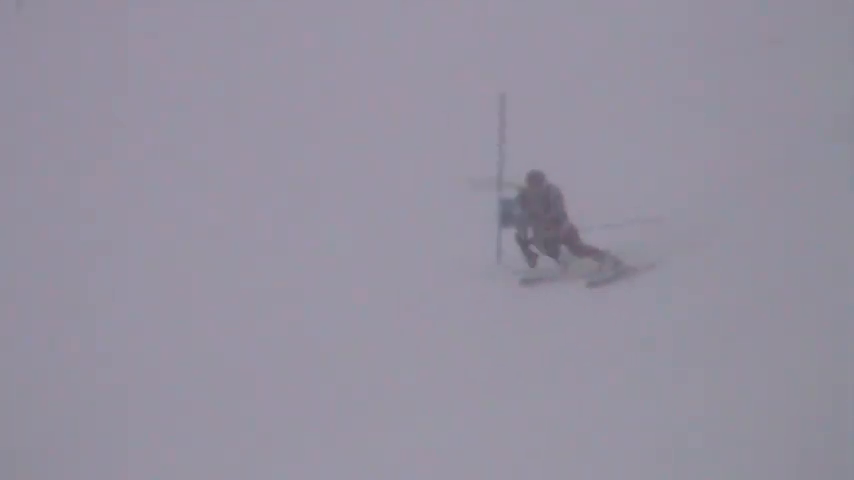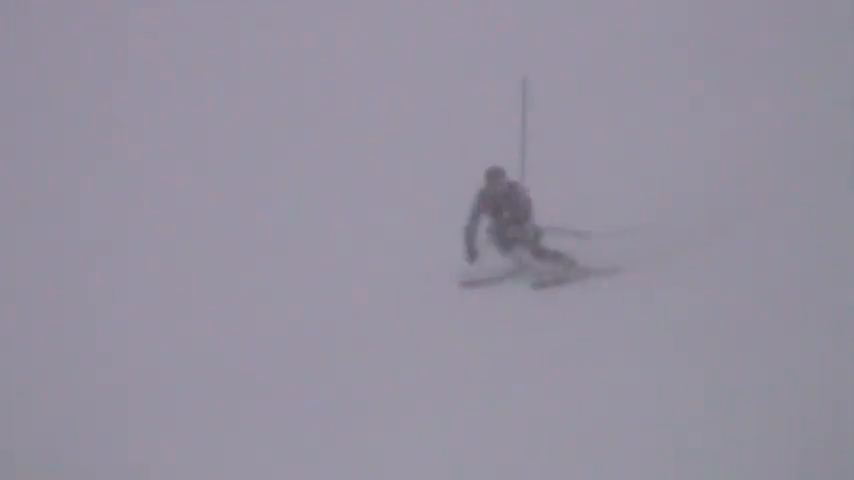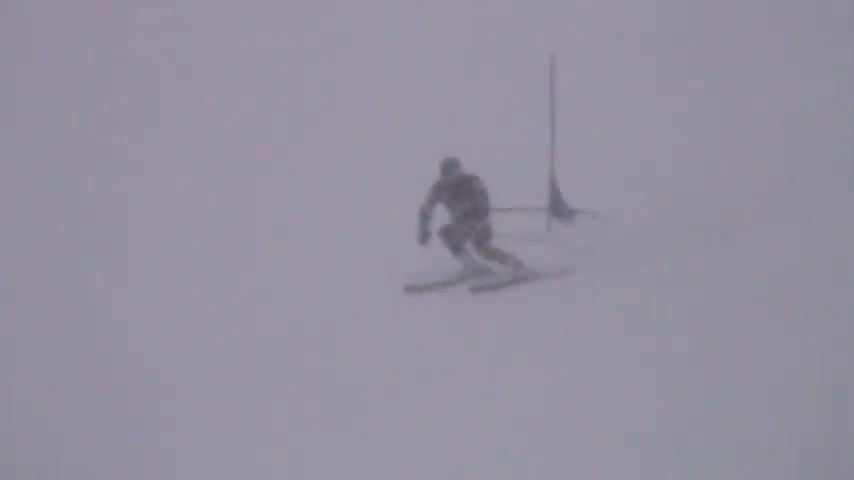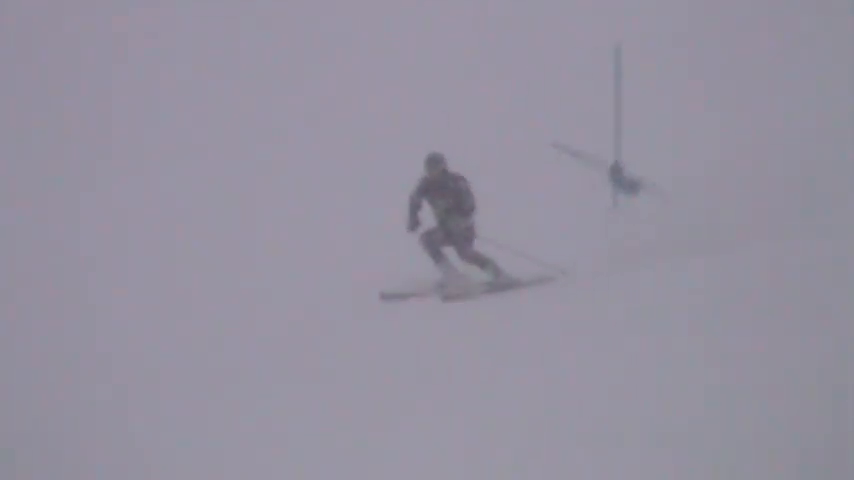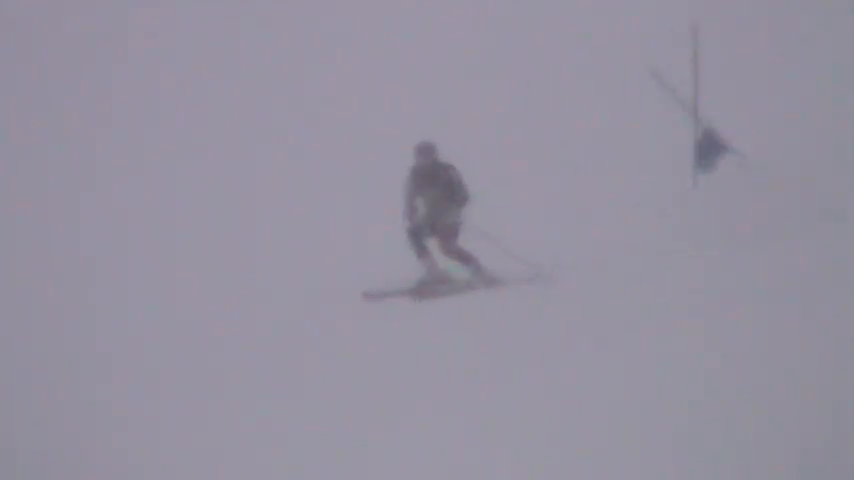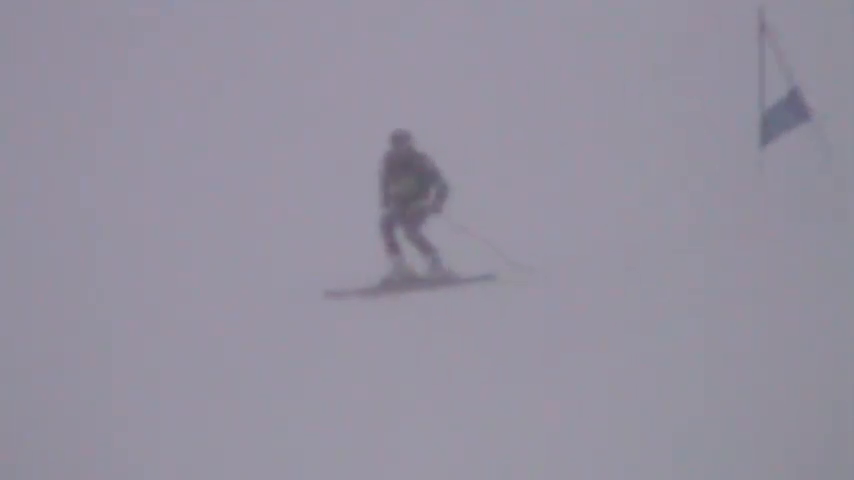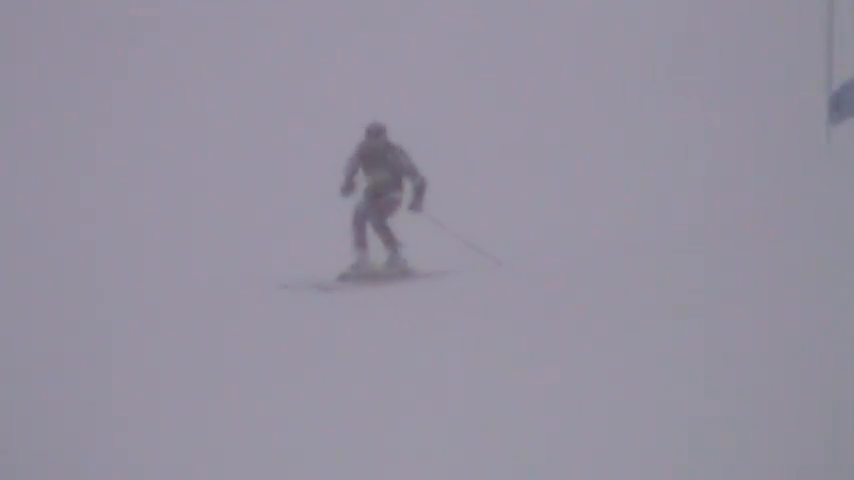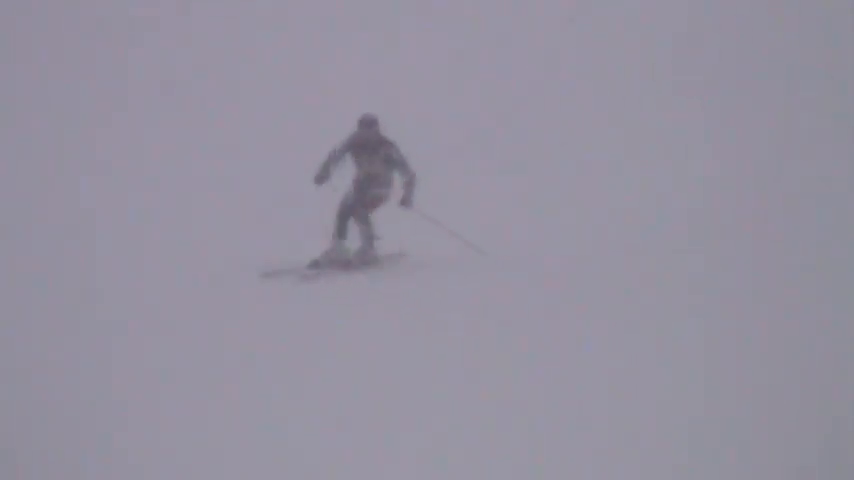
dt=0.1s
person 1, frame 1
left shoulder: (553, 192)
right shoulder: (521, 200)
right elbow: (521, 230)
right wrist: (527, 253)
left hip: (561, 227)
right hip: (544, 235)
left knee: (576, 249)
left ankle: (613, 263)
person 1, frame 2
left shoulder: (515, 189)
right shoulder: (483, 197)
left elbow: (526, 214)
right elbow: (472, 224)
right wrist: (470, 248)
left hip: (525, 228)
right hip: (504, 232)
left knee: (535, 251)
left ankle: (568, 263)
person 1, frame 3
left shoulder: (472, 182)
right shoulder: (439, 187)
left elbow: (484, 207)
right elbow: (425, 210)
right wrist: (423, 231)
left hip: (479, 225)
right hip: (462, 226)
left knee: (483, 250)
right knee: (444, 232)
left ankle: (517, 267)
right ankle: (472, 266)
person 1, frame 4
left shoulder: (457, 181)
right shoulder: (425, 183)
left elbow: (470, 205)
right elbow: (414, 200)
right wrist: (414, 218)
left hip: (462, 226)
right hip: (445, 228)
left knee: (464, 253)
right knee: (425, 238)
left ankle: (500, 275)
right ankle: (451, 275)
person 1, frame 5
left shoulder: (448, 171)
right shoulder: (416, 172)
left elbow: (463, 196)
right elbow: (410, 191)
right wrist: (410, 208)
left hip: (449, 216)
right hip: (432, 216)
left knee: (447, 247)
right knee: (412, 231)
left ankle: (480, 273)
right ankle: (434, 273)
person 1, frame 6
left shoulder: (421, 160)
right shoulder: (390, 159)
left elbow: (442, 185)
right elbow: (385, 177)
left wrist: (438, 202)
right wrist: (385, 195)
left hip: (420, 204)
right hip: (400, 203)
left knee: (411, 232)
right knee: (386, 224)
left ankle: (437, 265)
right ankle: (400, 268)
person 1, frame 7
left shoulder: (395, 153)
right shoulder: (364, 148)
left elbow: (418, 179)
right elbow: (352, 165)
left wrist: (418, 199)
right wrist: (348, 182)
left hip: (391, 195)
right hip: (372, 193)
left knee: (375, 219)
right knee: (358, 217)
left ankle: (396, 259)
right ankle: (362, 262)
person 1, frame 8
left shoulder: (387, 147)
right shoulder: (356, 140)
left elbow: (408, 173)
right elbow: (336, 154)
left wrist: (408, 194)
right wrist: (324, 171)
left hip: (380, 190)
right hip: (361, 185)
left knee: (358, 210)
right knee: (343, 211)
left ankle: (367, 250)
right ankle: (338, 252)
